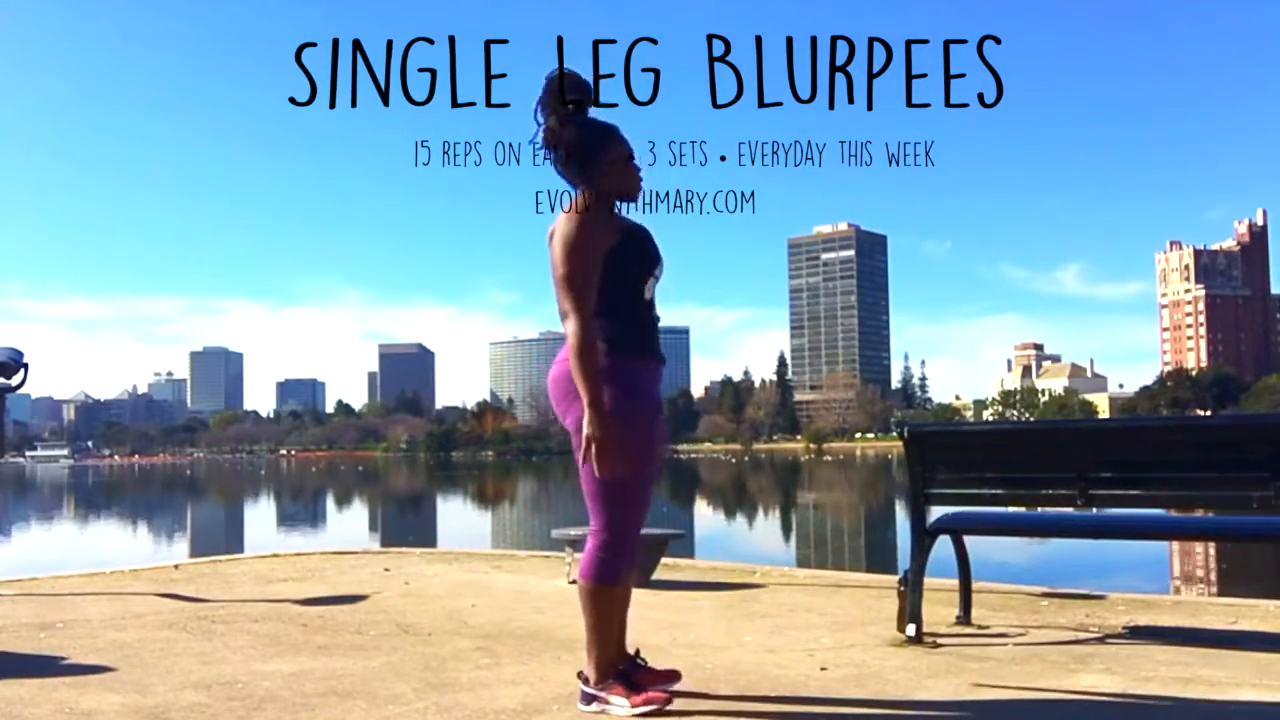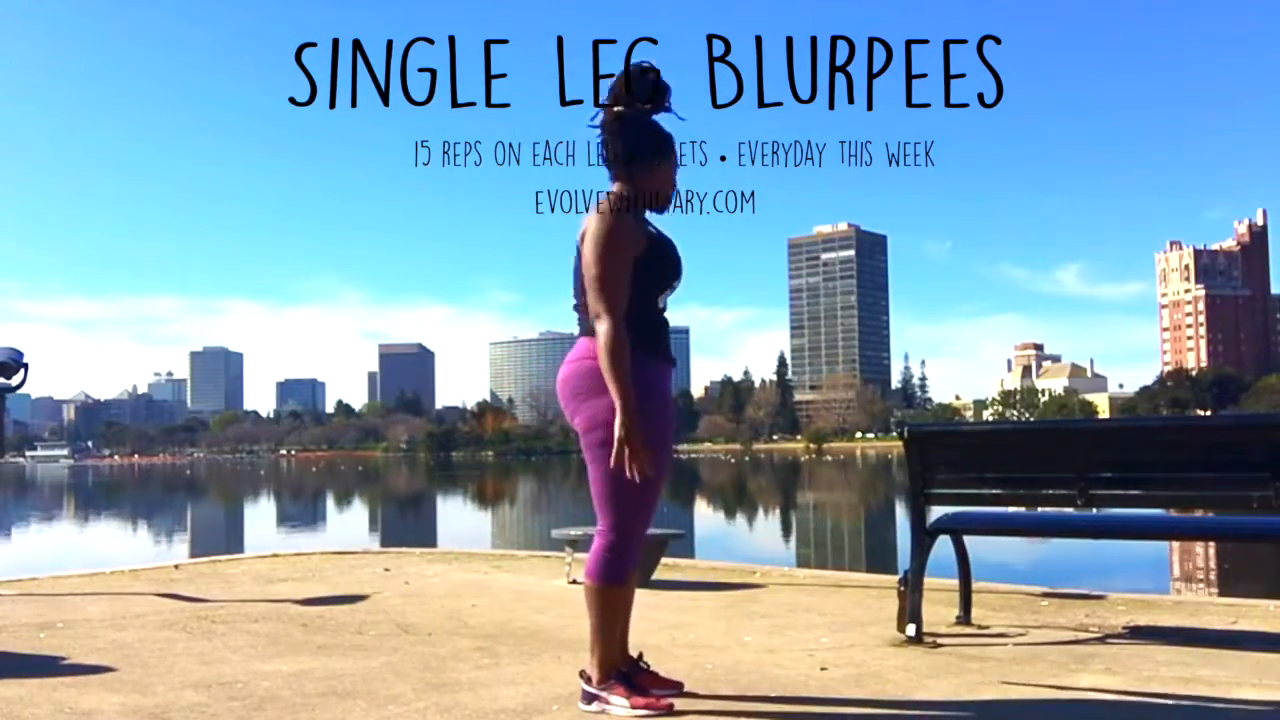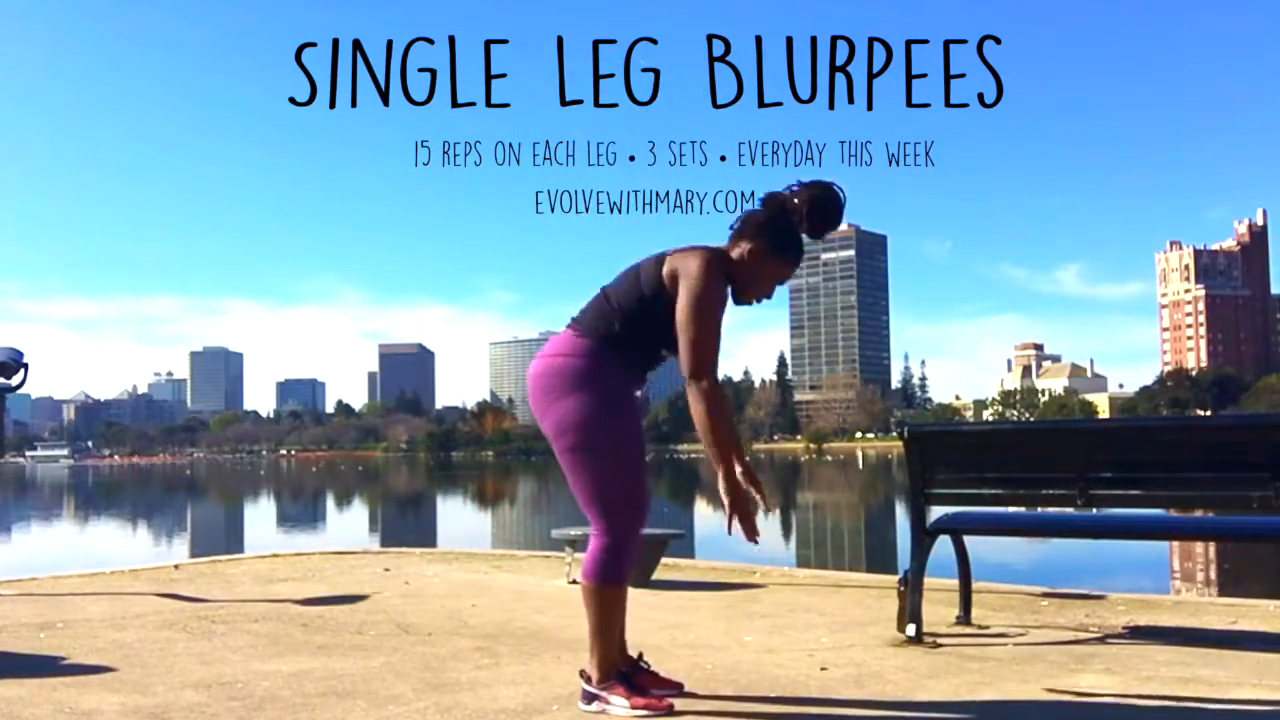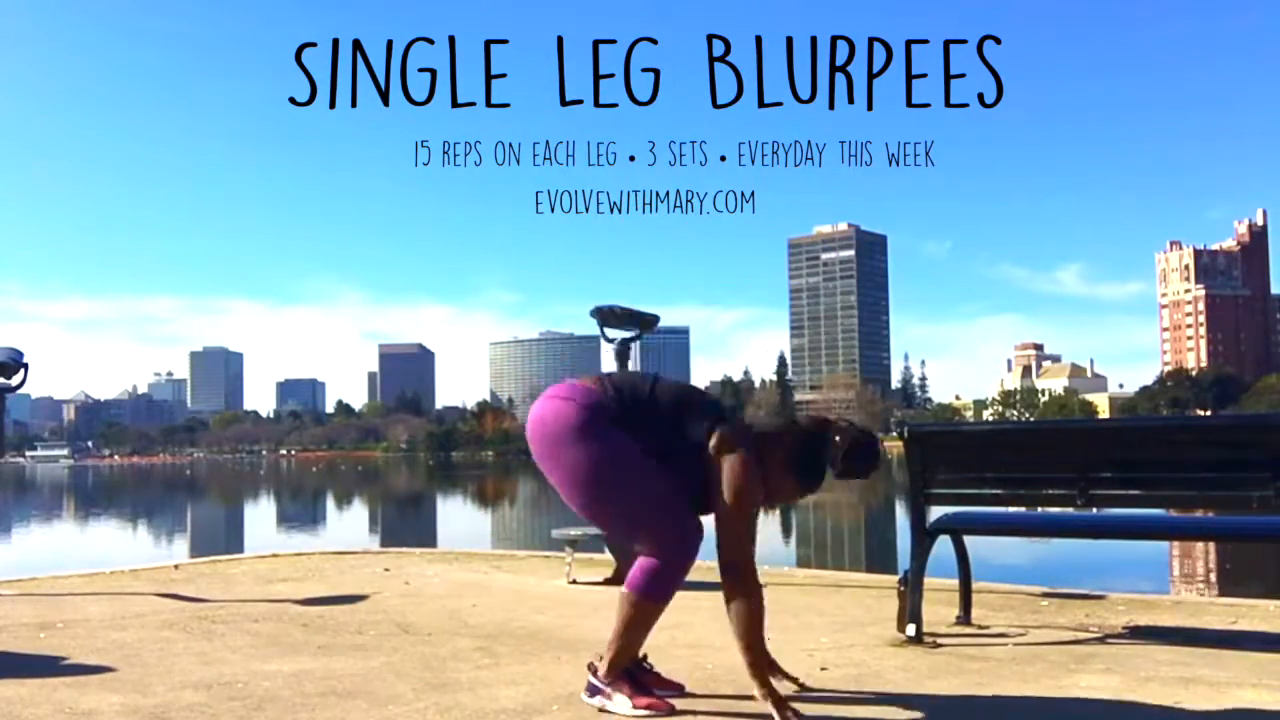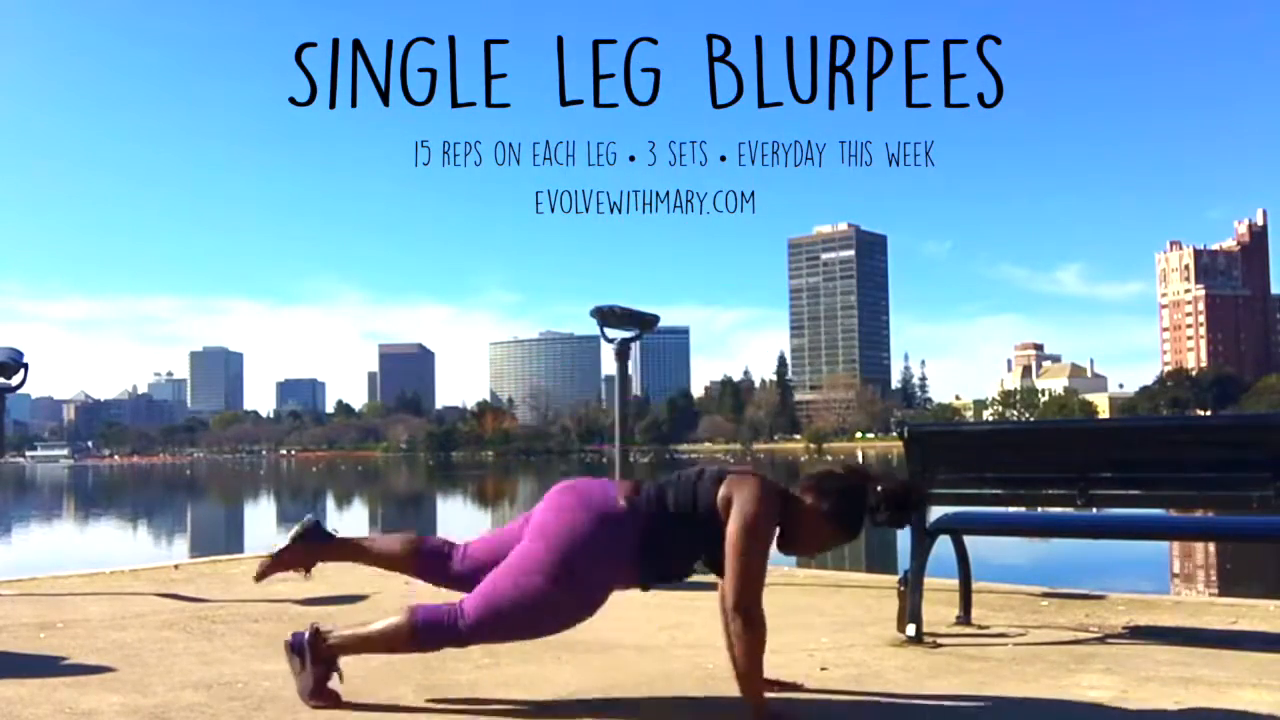
dt=0.3s
person 1, frame 1
left shoulder: (608, 224)
right shoulder: (580, 223)
right elbow: (579, 323)
right wrist: (597, 409)
left hip: (630, 382)
right hip: (605, 382)
left knee: (625, 529)
right knee: (613, 529)
left ankle: (617, 660)
person 1, frame 2
left shoulder: (628, 222)
right shoulder: (614, 219)
right elbow: (608, 321)
left wrist: (643, 410)
right wrist: (625, 412)
left hip: (632, 386)
right hip: (614, 382)
left knee: (628, 528)
right knee: (621, 529)
left ankle: (617, 664)
person 1, frame 3
left shoulder: (700, 275)
right shoulder: (704, 271)
left elbow: (704, 384)
right elbow: (699, 382)
left wrist: (739, 461)
right wrist: (727, 474)
left hip: (593, 380)
right hip: (575, 376)
left knee: (624, 524)
right knee: (615, 529)
left ankle: (616, 662)
person 1, frame 4
left shoulder: (740, 456)
right shoulder: (744, 460)
right elbow: (739, 579)
left wrist: (762, 658)
right wrist: (759, 675)
left hip: (584, 416)
right hip: (570, 423)
left knee: (674, 538)
right knee: (675, 541)
left ankle: (622, 660)
right ankle: (609, 676)
person 1, frame 5
left shoulder: (761, 505)
right shoulder: (759, 500)
left elbow: (736, 604)
right elbow: (739, 609)
left hip: (586, 514)
right hip: (585, 537)
left knee: (457, 566)
right knee: (466, 620)
left ankle: (321, 543)
right ankle: (321, 645)
